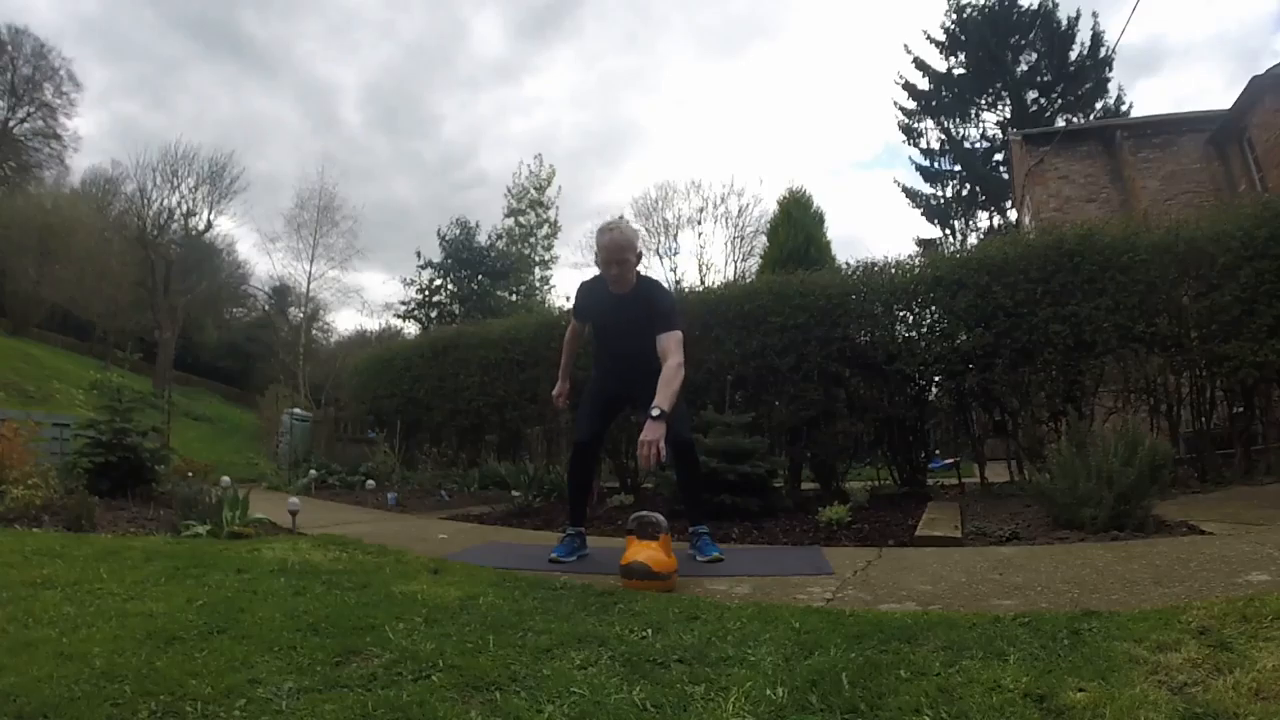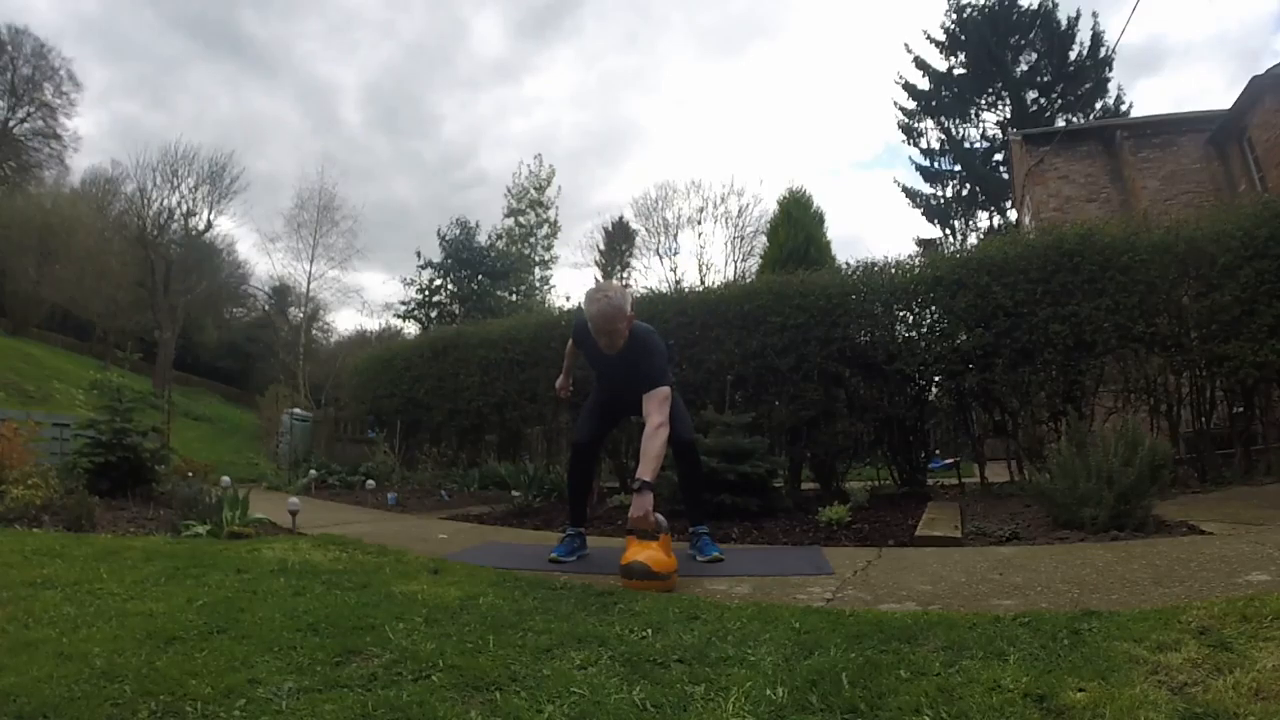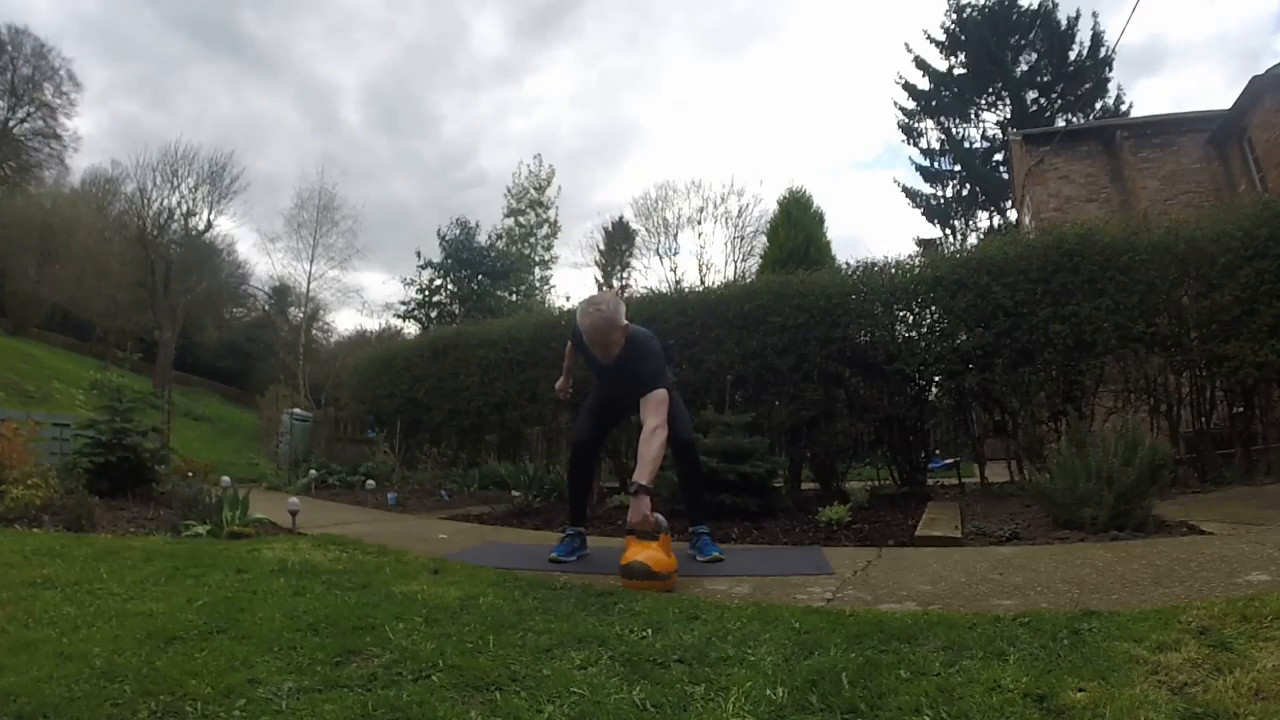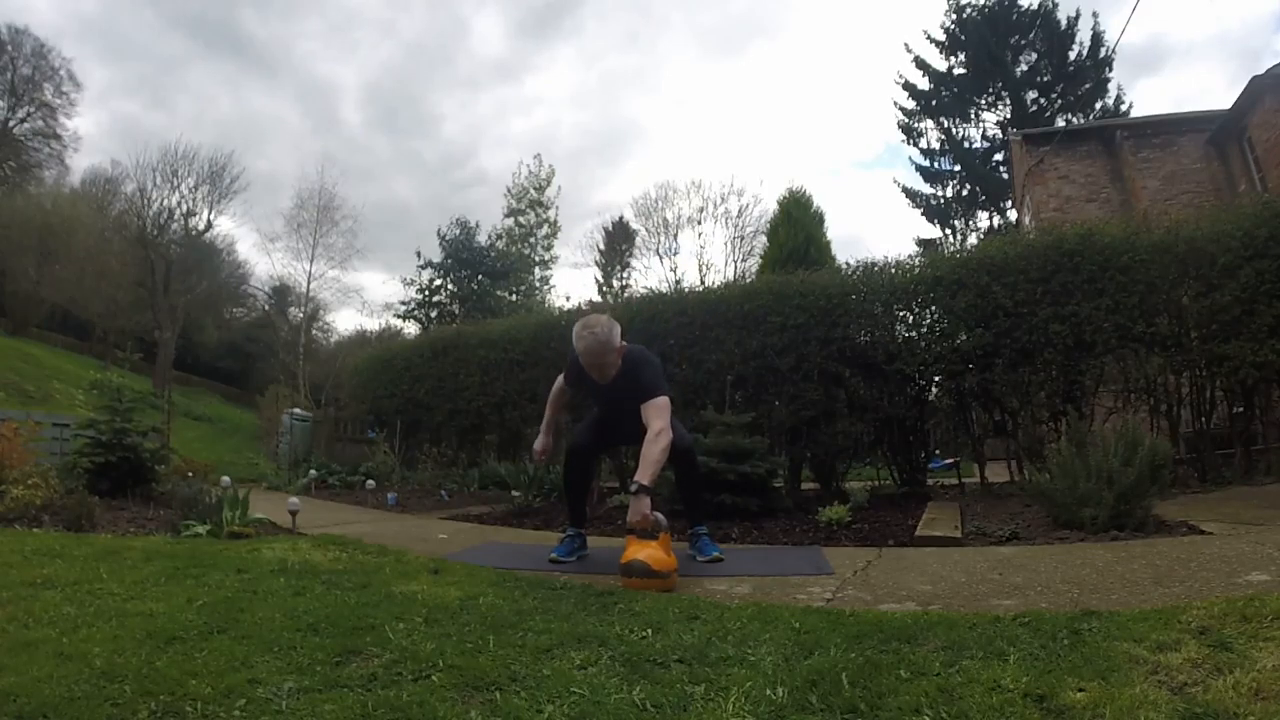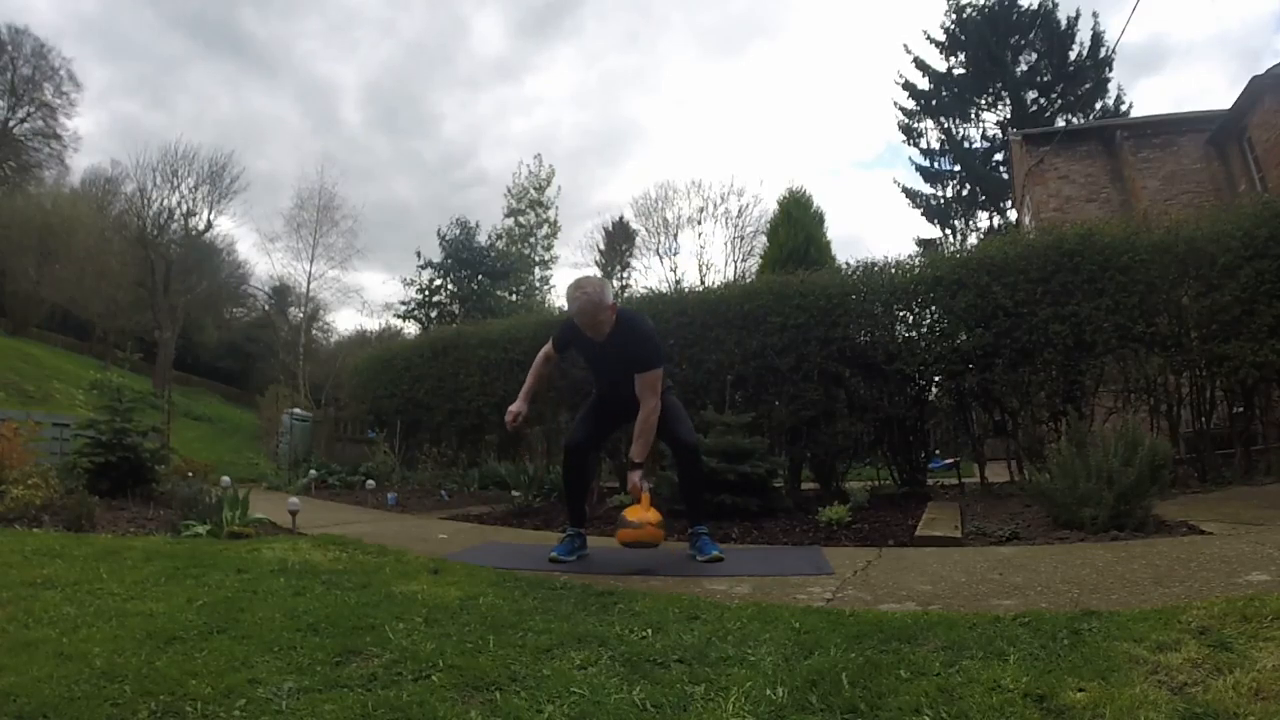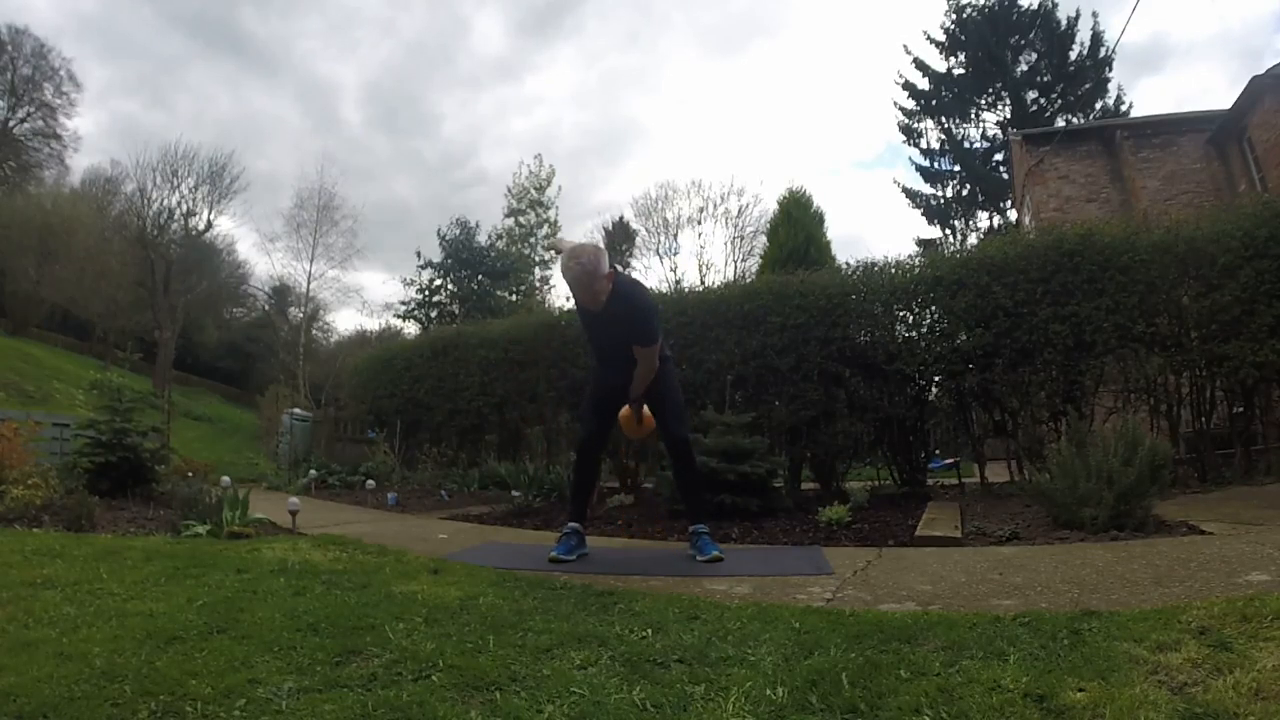
dt=0.3s
person 1, frame 1
left shoulder: (657, 297)
right shoulder: (589, 292)
left elbow: (674, 362)
right elbow: (575, 330)
left wrist: (657, 417)
right wrist: (563, 379)
left hip: (654, 383)
right hip: (606, 381)
left knee: (682, 443)
right knee: (583, 444)
left ankle: (698, 532)
right ankle: (575, 533)
person 1, frame 2
left shoulder: (649, 345)
right shoulder: (583, 329)
left elbow: (657, 423)
left wrist: (643, 488)
right wrist: (565, 376)
left hip: (654, 392)
right hip: (608, 393)
left knee: (685, 443)
right knee: (582, 445)
left ankle: (699, 533)
right ankle: (575, 534)
person 1, frame 3
left shoulder: (646, 349)
right shoulder: (582, 335)
left elbow: (655, 426)
left wrist: (640, 491)
right wrist: (565, 378)
left hip: (653, 393)
right hip: (608, 392)
left knee: (684, 442)
right knee: (582, 444)
left ankle: (699, 532)
right ankle: (575, 533)
person 1, frame 4
left shoulder: (644, 365)
right shoulder: (579, 363)
left elbow: (660, 430)
right elbow: (561, 386)
left wrist: (641, 491)
right wrist: (545, 433)
left hip: (649, 420)
right hip: (608, 419)
left knee: (683, 448)
right knee: (576, 449)
left ankle: (698, 534)
right ankle: (575, 534)
person 1, frame 5
left shoulder: (639, 330)
right shoulder: (573, 328)
left elbow: (649, 402)
right elbow: (546, 355)
left wrist: (636, 465)
right wrist: (522, 399)
left hip: (653, 394)
right hip: (608, 397)
left knee: (687, 445)
right knee: (575, 446)
left ankle: (698, 532)
right ankle: (575, 533)
person 1, frame 6
left shoulder: (636, 300)
right shoulder: (582, 275)
left elbow: (648, 364)
right elbow: (576, 250)
left wrist: (635, 401)
right wrist: (564, 250)
left hip: (651, 368)
right hip: (608, 372)
left knee: (678, 440)
right knee: (588, 442)
left ankle: (699, 532)
right ankle: (574, 532)
